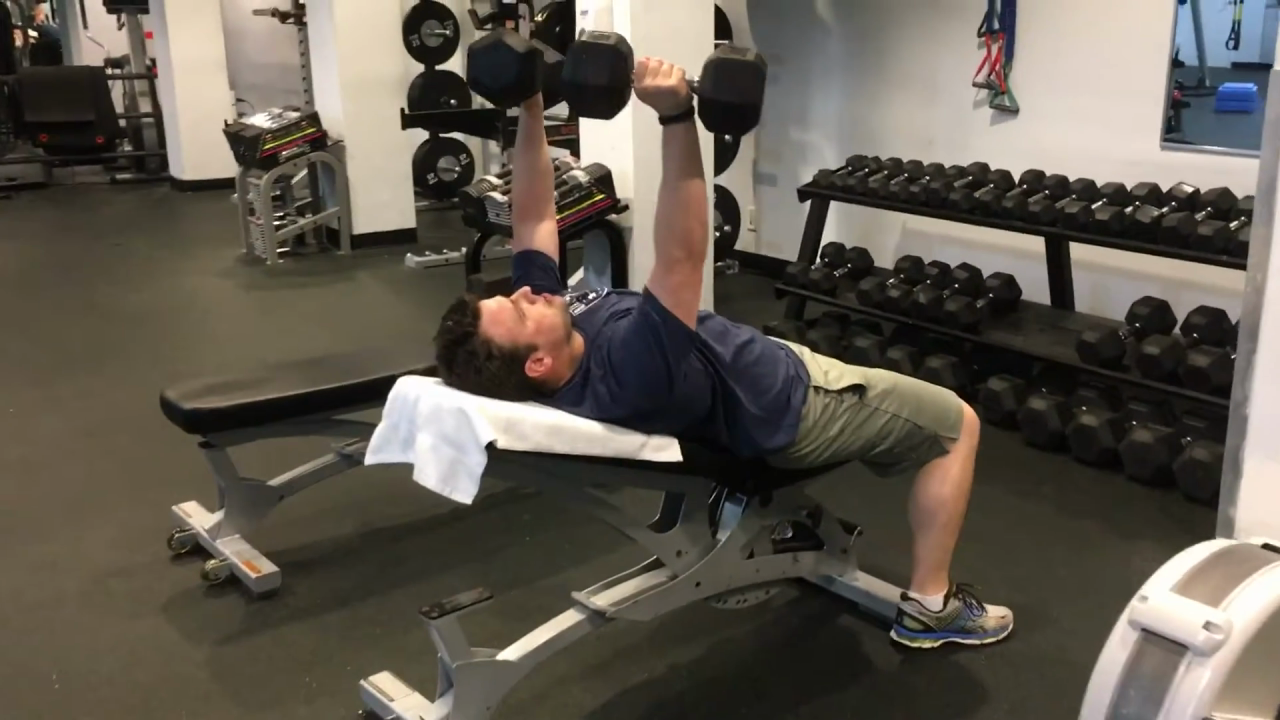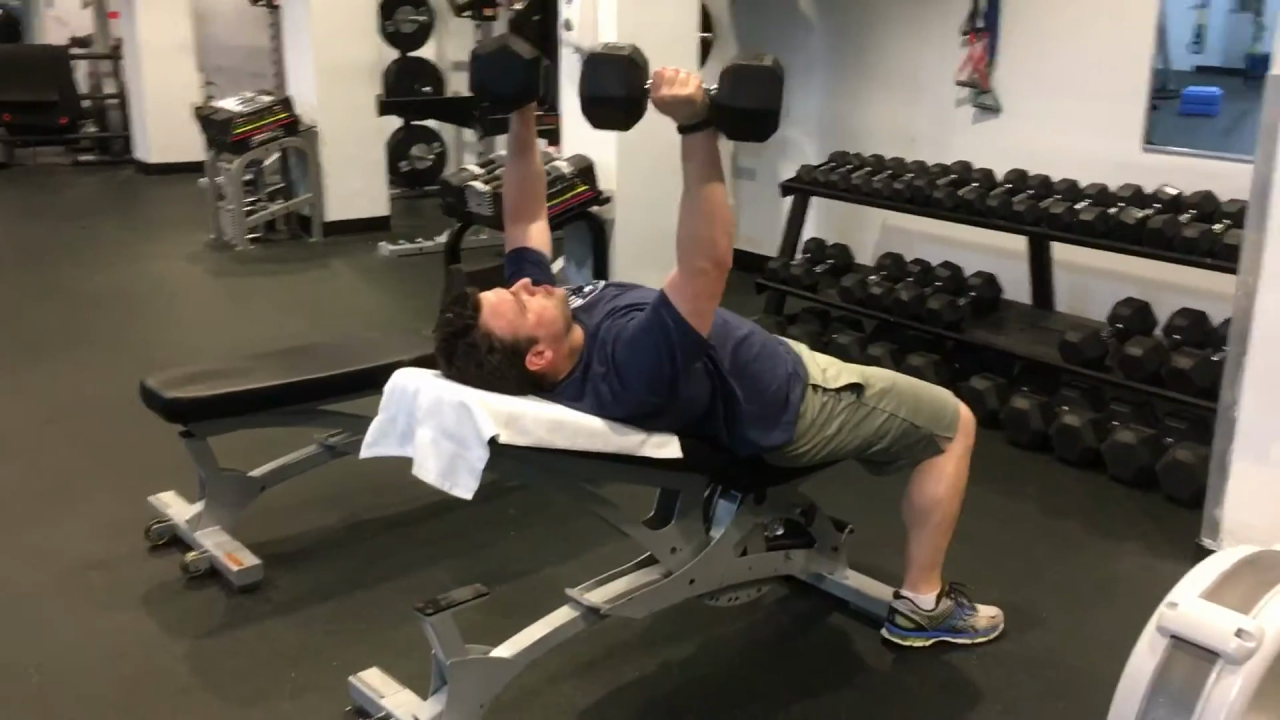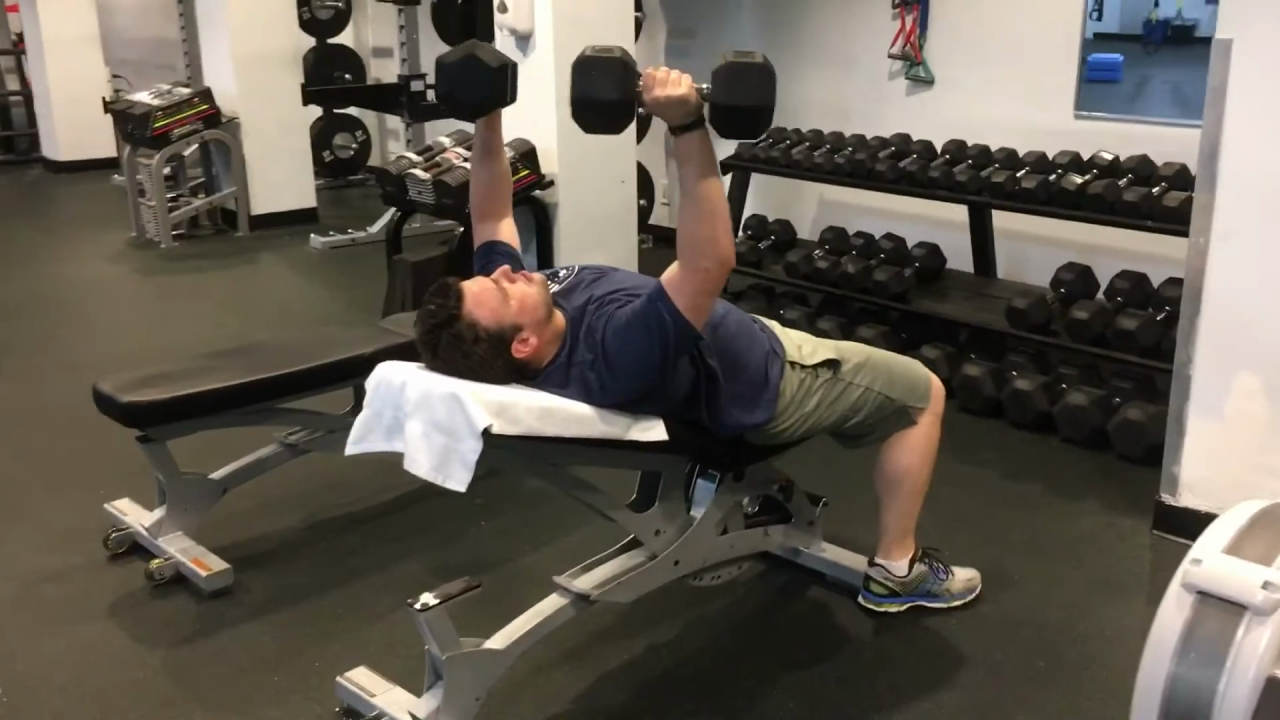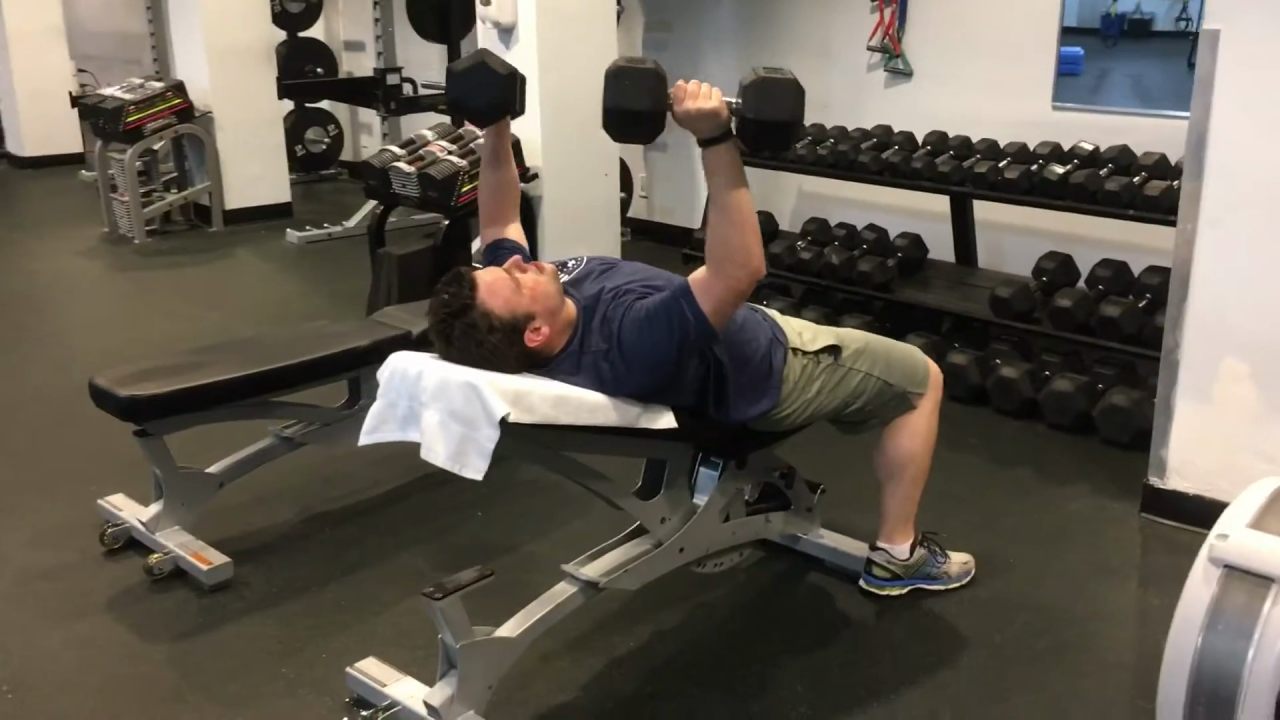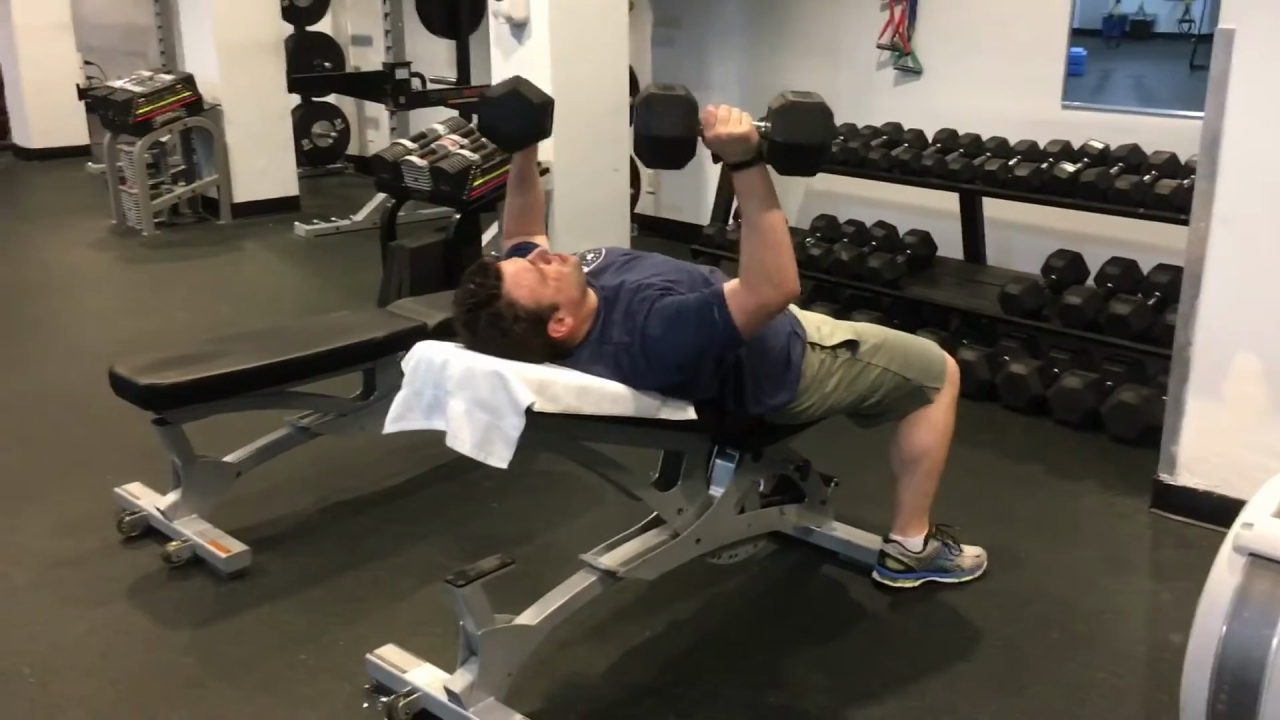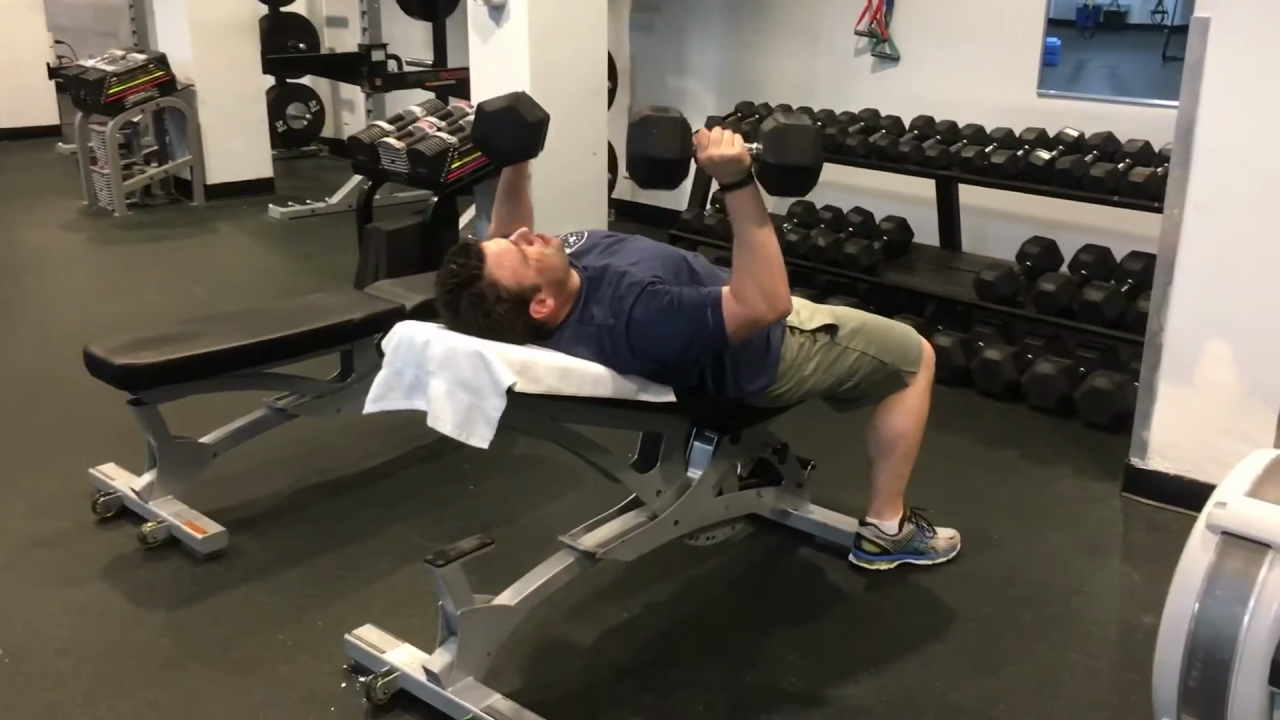
dt=0.4s
person 1, frame 1
left shoulder: (535, 326)
right shoulder: (622, 378)
left elbow: (533, 220)
right elbow: (683, 256)
left wrist: (529, 109)
right wrist: (676, 116)
right hip: (788, 405)
right knee: (957, 424)
right ankle: (930, 605)
person 1, frame 2
left shoulder: (527, 327)
right shoulder: (623, 374)
left elbow: (525, 221)
right elbow: (707, 265)
left wrist: (521, 114)
right wrist: (695, 125)
right hip: (785, 402)
right knee: (954, 423)
right ankle: (922, 603)
person 1, frame 3
left shoulder: (503, 316)
right shoulder: (611, 356)
left elbow: (490, 218)
right elbow: (710, 263)
left wrist: (488, 117)
right wrist: (687, 125)
right hip: (762, 378)
right knee: (923, 393)
right ankle: (896, 571)
person 1, frame 4
left shoulder: (513, 313)
right shoulder: (622, 348)
left elbow: (497, 221)
right elbow: (739, 271)
left wrist: (497, 126)
right wrist: (716, 137)
left hip: (731, 341)
right hip: (764, 365)
right knee: (921, 379)
right ankle: (897, 554)
person 1, frame 5
left shoulder: (537, 307)
right shoulder: (644, 338)
left elbow: (520, 234)
right elbow: (774, 288)
left wrist: (523, 147)
right wrist: (744, 160)
left hip: (743, 338)
right hip: (783, 359)
right knee: (938, 373)
right ankle: (910, 548)
person 1, frame 6
left shoulder: (522, 295)
right shoulder: (625, 320)
left elbow: (507, 231)
right elbow: (766, 304)
left wrist: (515, 156)
right wrist: (736, 180)
left hip: (722, 325)
right hip: (765, 348)
right knee: (914, 357)
right ankle: (885, 531)
